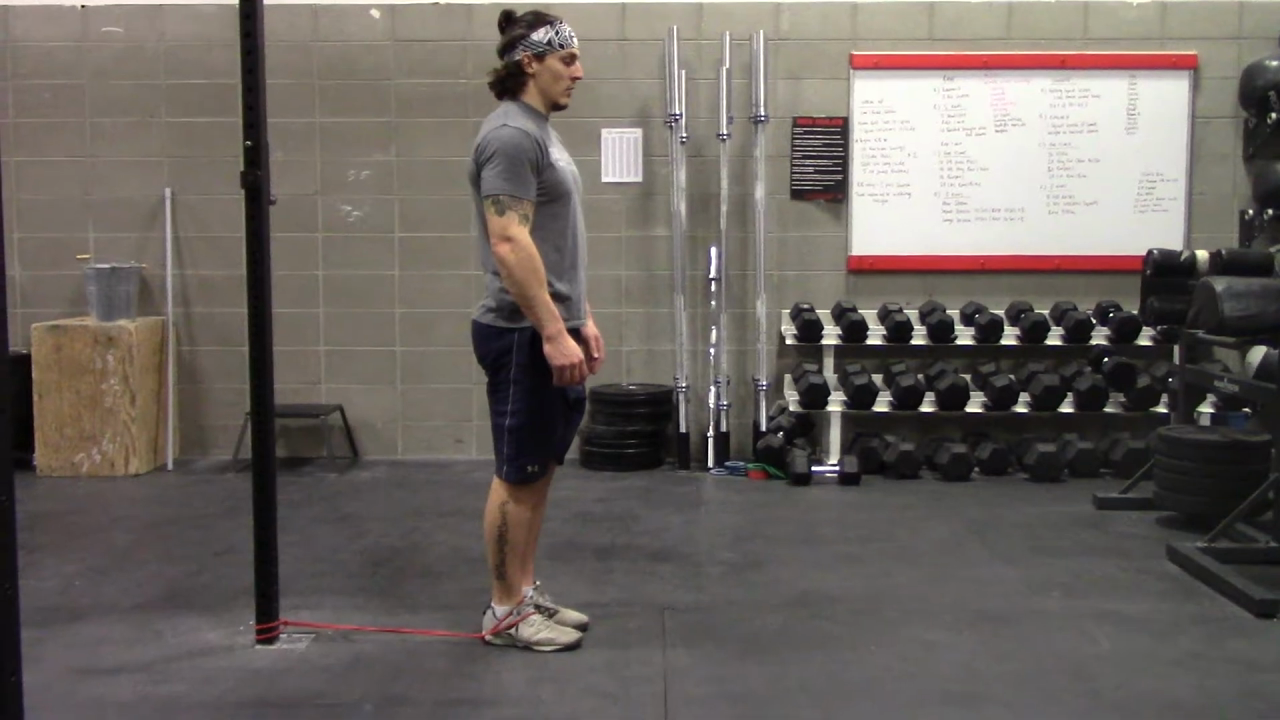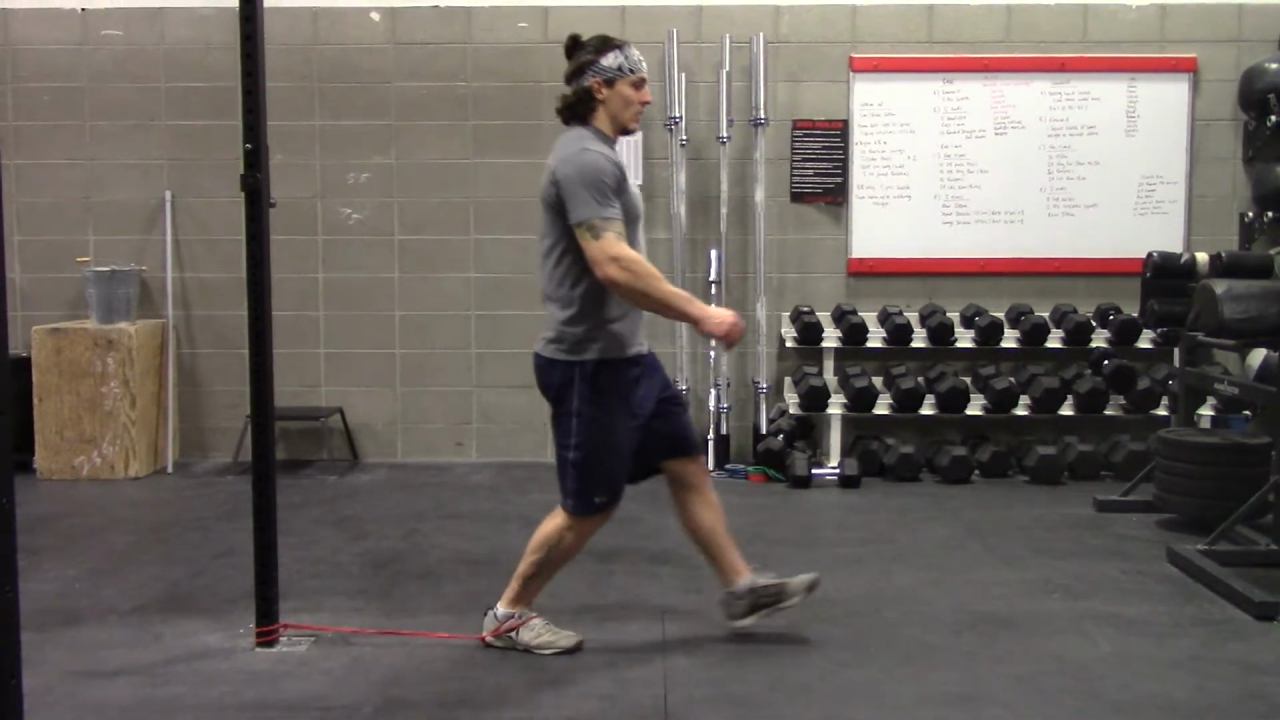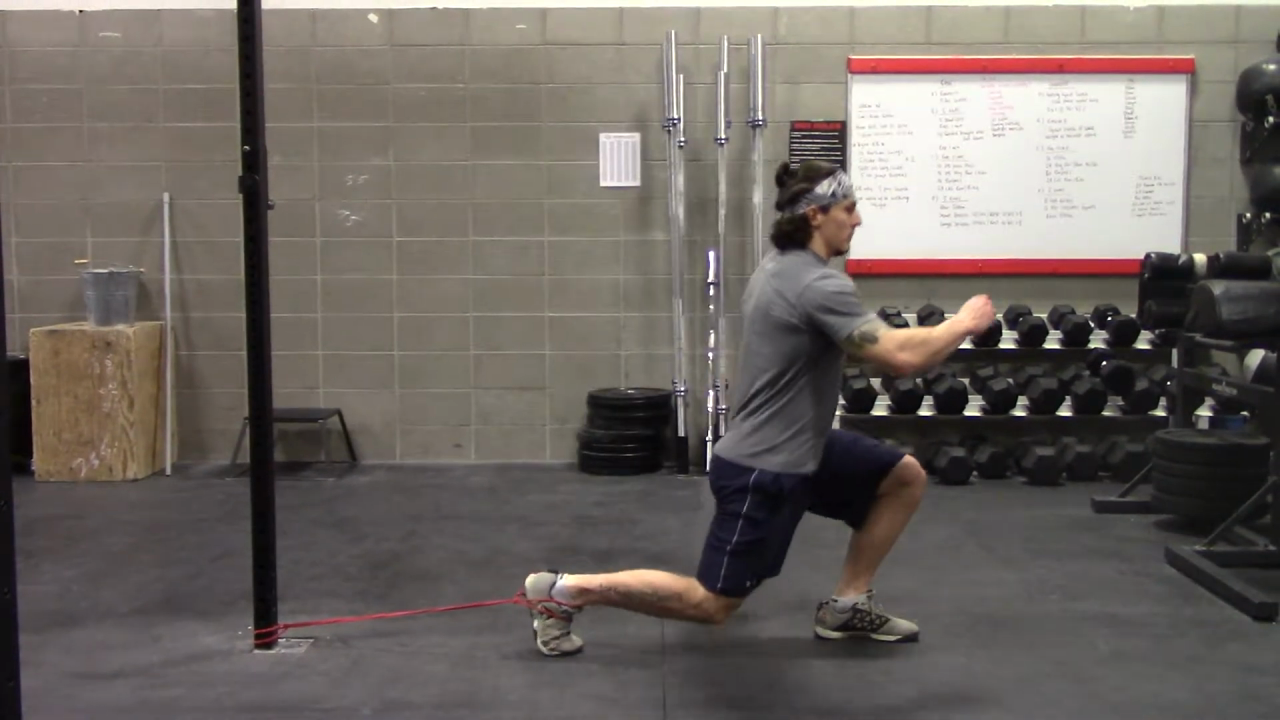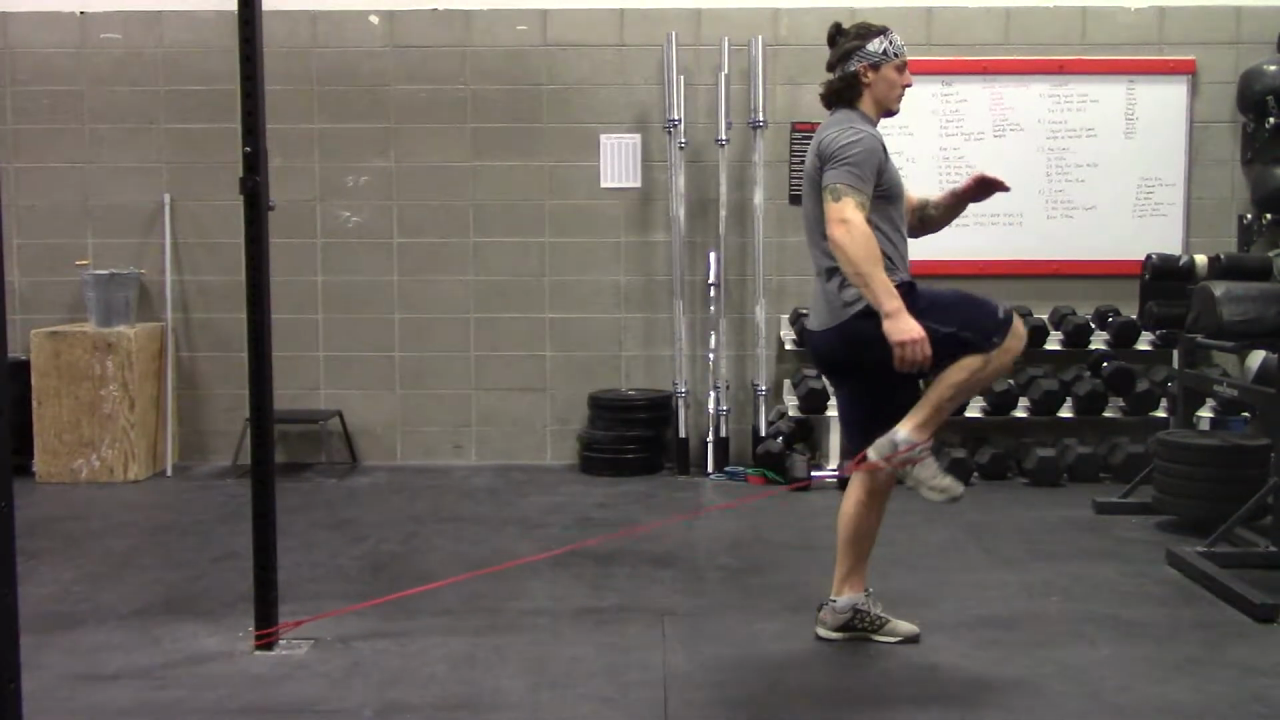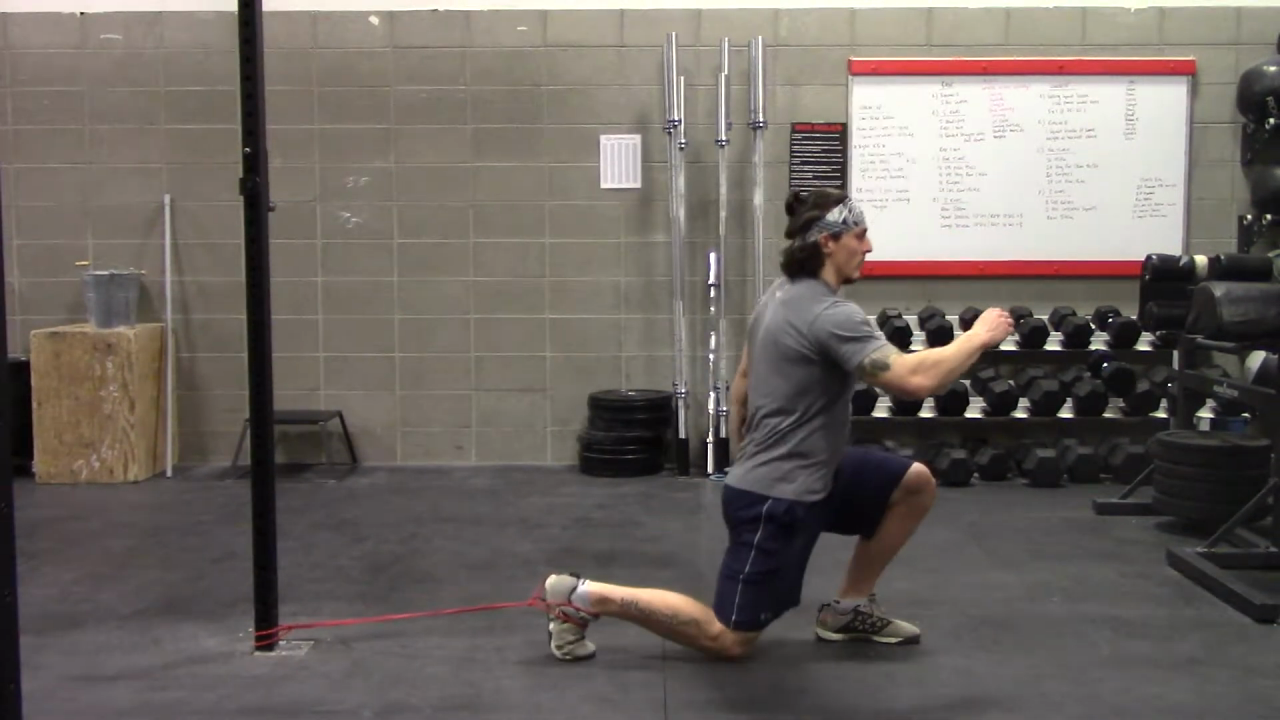
dt=1s
person 1, frame 1
left shoulder: (539, 133)
right shoulder: (511, 136)
right elbow: (511, 243)
left wrist: (580, 321)
right wrist: (554, 335)
left hip: (549, 330)
right hip: (524, 336)
left knee: (540, 472)
right knee: (519, 475)
left ankle: (526, 593)
right ankle: (505, 611)
person 1, frame 2
left shoulder: (594, 154)
right shoulder: (585, 160)
right elbow: (613, 265)
right wrist: (703, 315)
left hip: (623, 356)
right hip: (589, 364)
left knee: (689, 469)
right knee: (589, 506)
left ankle: (743, 588)
right ankle: (508, 615)
person 1, frame 3
left shoulder: (777, 270)
right shoulder: (819, 286)
right elbow: (900, 356)
right wrist: (964, 322)
left hip: (795, 450)
right hip: (765, 470)
left knee: (906, 478)
right knee: (711, 603)
left ankle: (846, 605)
right ankle: (560, 592)
person 1, frame 4
left shoulder: (850, 138)
right shoulder: (853, 136)
left elbow: (910, 219)
right elbow: (846, 229)
left wrist: (960, 196)
right wrist: (893, 313)
left hip: (845, 328)
right hip: (866, 318)
left knee: (876, 469)
right knee: (1005, 335)
left ankle: (846, 604)
right ankle: (908, 441)
person 1, frame 5
left shoulder: (782, 296)
right shoulder: (829, 316)
left elbow: (742, 388)
right elbow: (915, 380)
left wrist: (745, 456)
right wrist: (978, 337)
left hip: (803, 477)
right hip: (778, 499)
left knee: (915, 485)
right knee: (727, 638)
left ankle: (848, 608)
right ankle: (581, 597)
